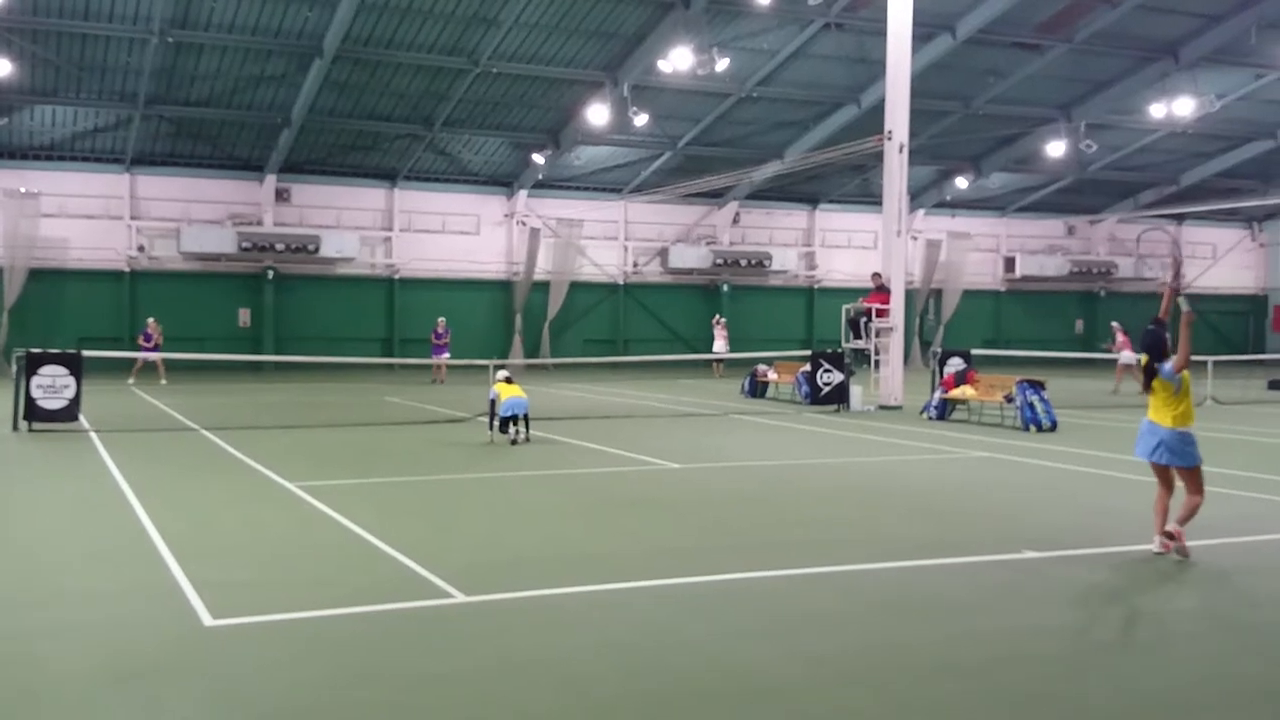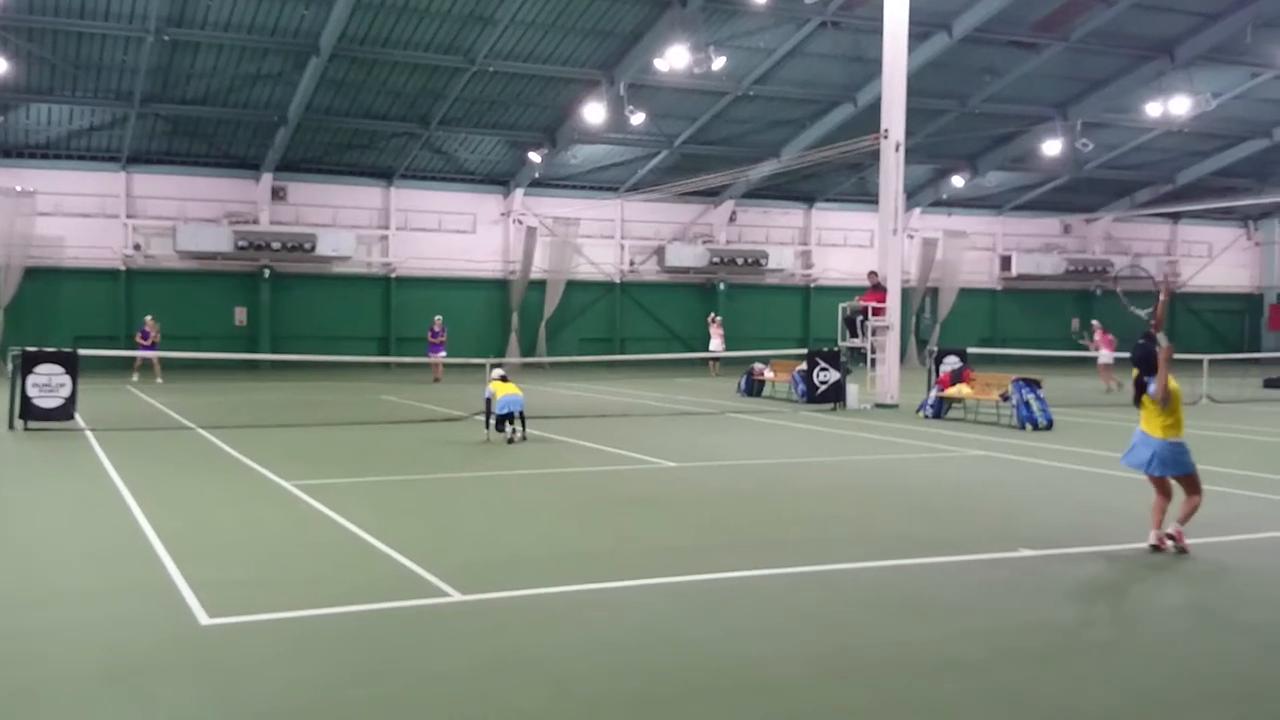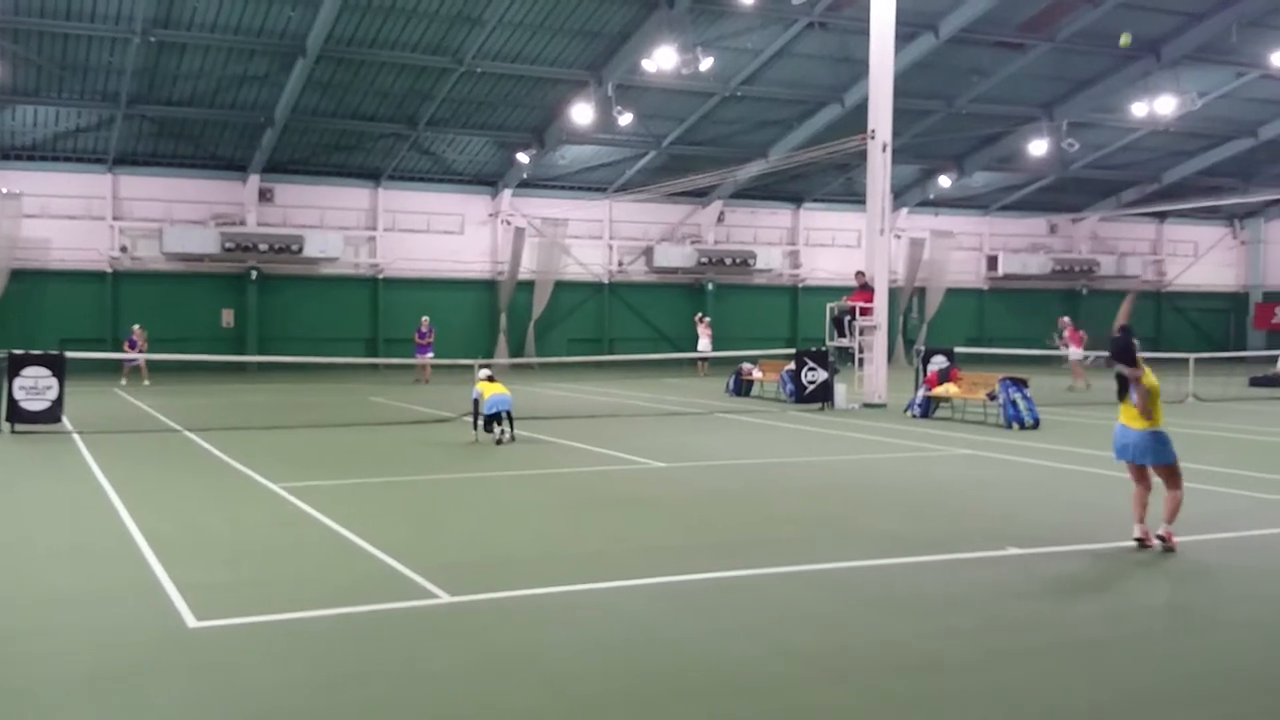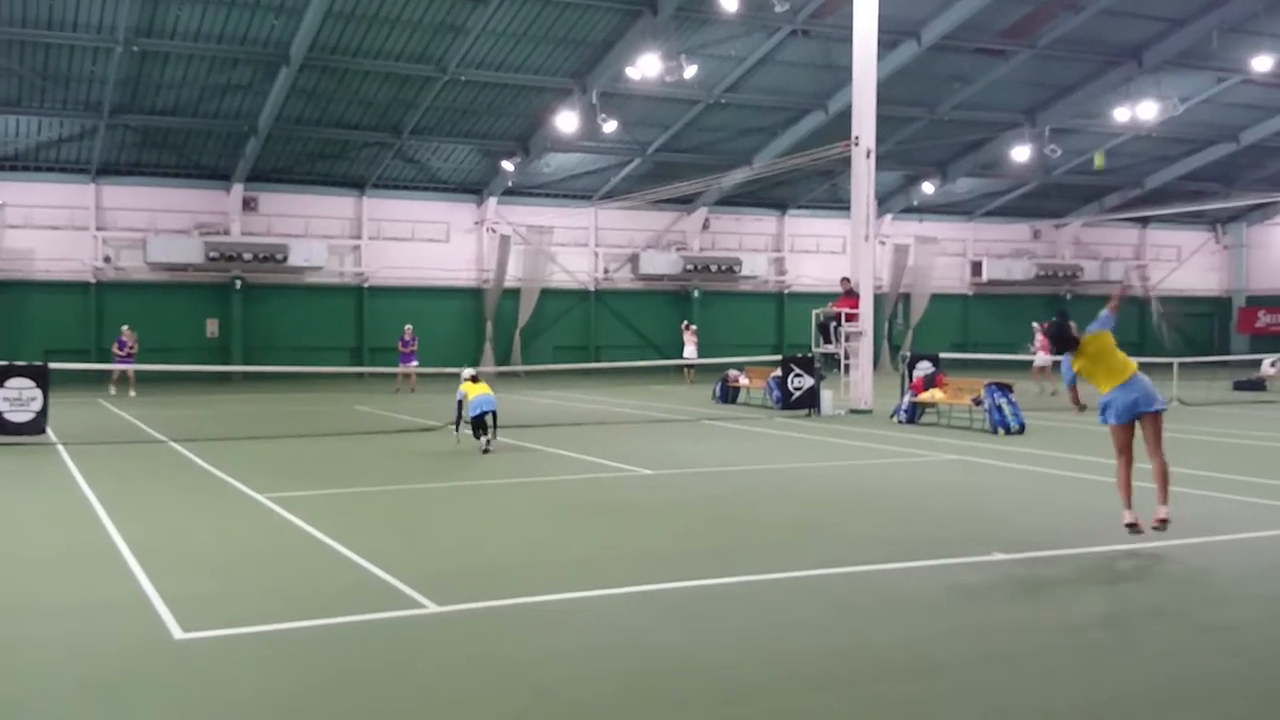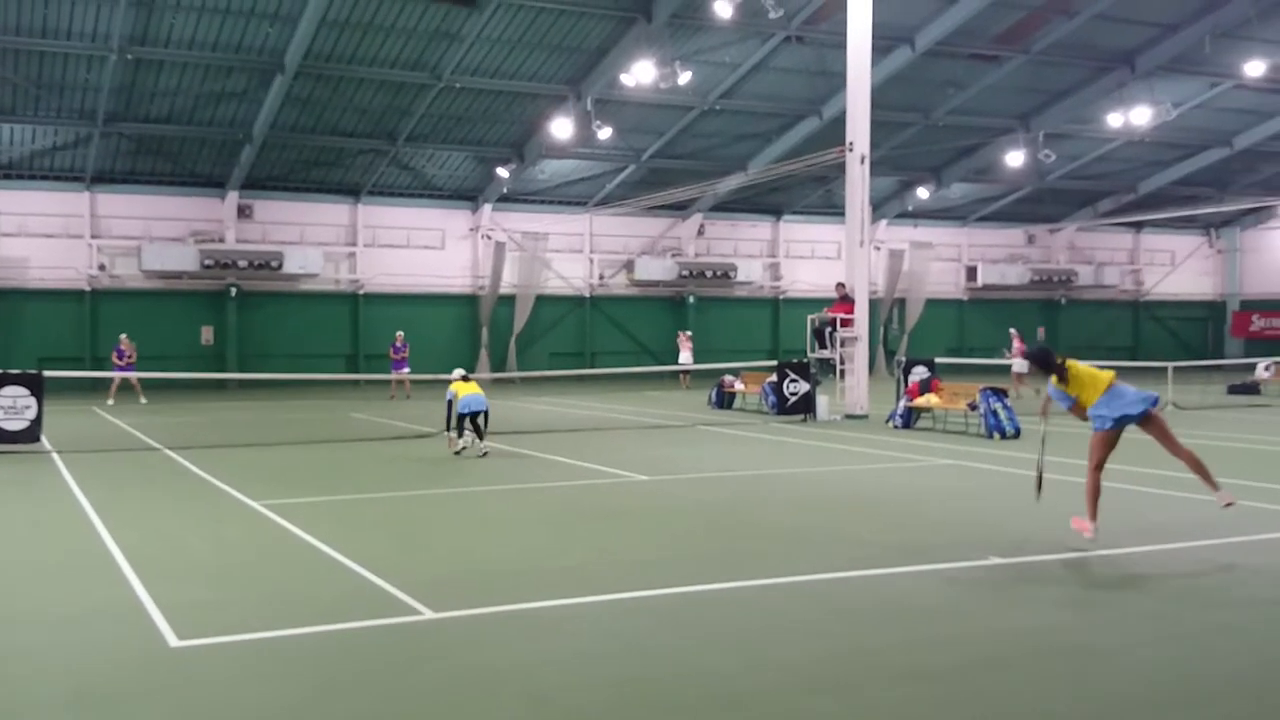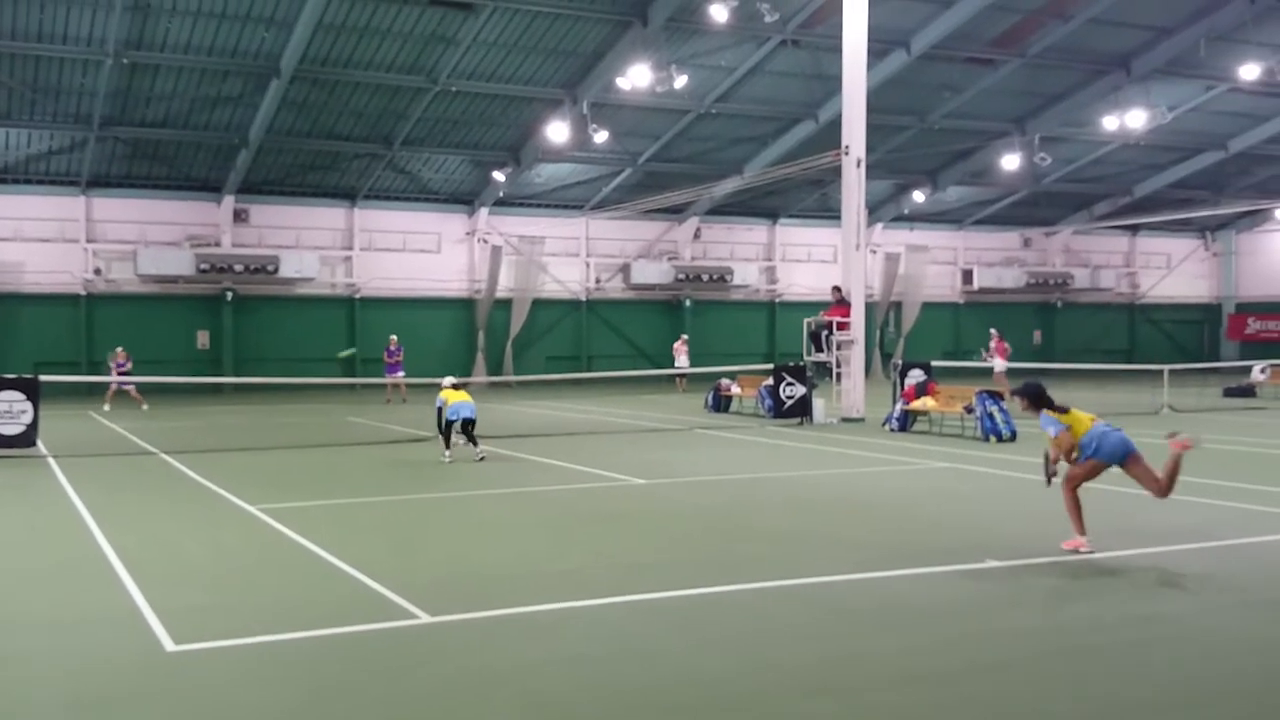
dt=0.2s
person 1, frame 1
left shoulder: (1148, 360)
right shoulder: (1167, 370)
left elbow: (1160, 320)
right elbow: (1183, 360)
left wrist: (1171, 288)
right wrist: (1185, 323)
left hip: (1151, 432)
right hip: (1175, 438)
left knee: (1165, 488)
right knee: (1195, 493)
left ankle: (1159, 539)
right ankle: (1174, 528)
person 1, frame 2
left shoulder: (1141, 373)
right shoulder: (1154, 385)
left elbow: (1154, 332)
right elbow: (1162, 397)
left wrist: (1163, 299)
right wrist: (1165, 366)
left hip: (1144, 444)
right hip: (1167, 447)
left knee: (1163, 495)
right knee: (1194, 494)
left ankle: (1156, 533)
right ankle: (1176, 528)
person 1, frame 3
left shoulder: (1122, 363)
right shoulder: (1143, 383)
left elbow: (1119, 329)
right elbow: (1146, 413)
left wrist: (1128, 301)
right wrist: (1137, 382)
left hip: (1126, 435)
right hip: (1149, 439)
left knee: (1142, 486)
right knee: (1174, 489)
left ankle: (1139, 528)
right ankle: (1165, 529)
person 1, frame 4
left shoulder: (1067, 363)
right shoulder: (1095, 334)
left elbow: (1074, 400)
right elbow: (1112, 306)
left wrist: (1079, 405)
right wrist: (1120, 293)
left hip: (1116, 401)
right hip: (1140, 390)
left knee: (1124, 459)
right knee: (1156, 454)
left ankle: (1128, 514)
right ankle: (1162, 509)
person 1, frame 5
left shoulder: (1054, 386)
right shoulder: (1067, 365)
left elbow: (1082, 416)
right wrist: (1046, 401)
left hip: (1108, 410)
right hip: (1128, 396)
left knee: (1094, 468)
right knee: (1177, 447)
left ankle: (1089, 524)
right ankle: (1219, 492)
person 1, frame 6
left shoulder: (1046, 417)
right shoulder: (1054, 410)
left elbow: (1068, 443)
right elbow: (1061, 443)
left wrist: (1058, 460)
right wrist: (1060, 460)
left hip: (1101, 444)
right hip: (1115, 438)
left knee: (1069, 485)
right knee: (1161, 490)
left ankle: (1082, 540)
right ankle: (1176, 448)
